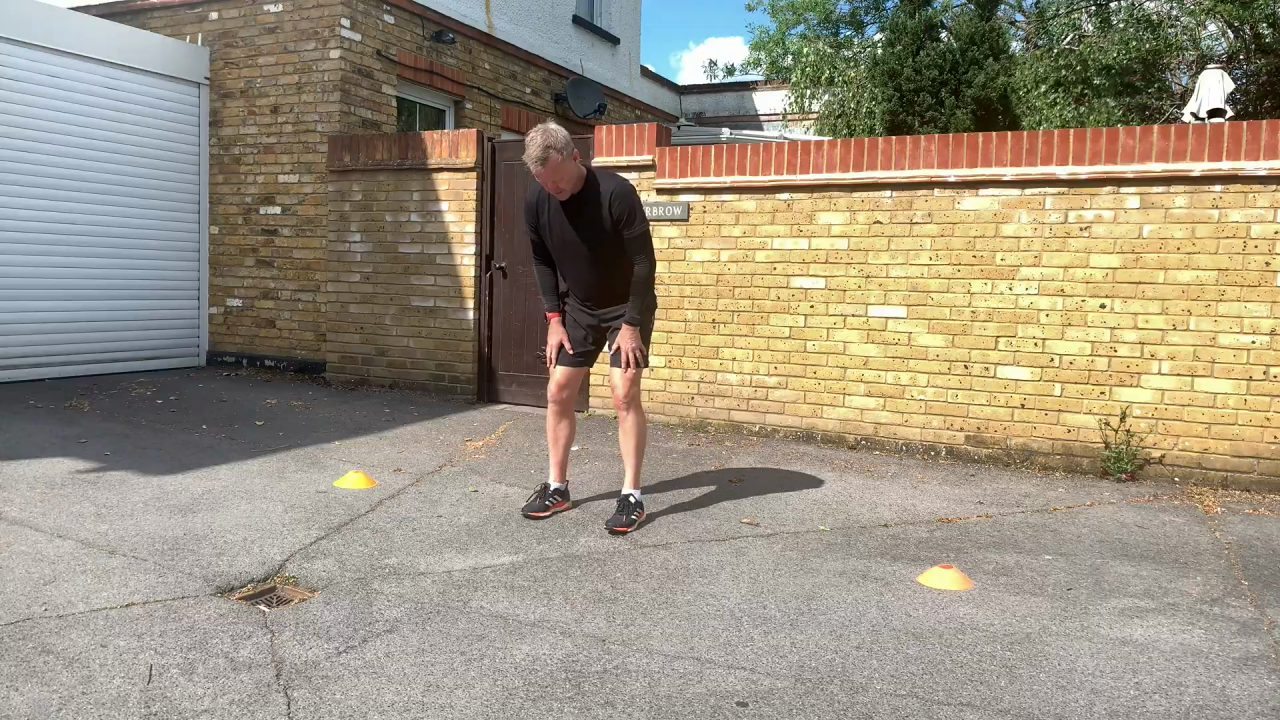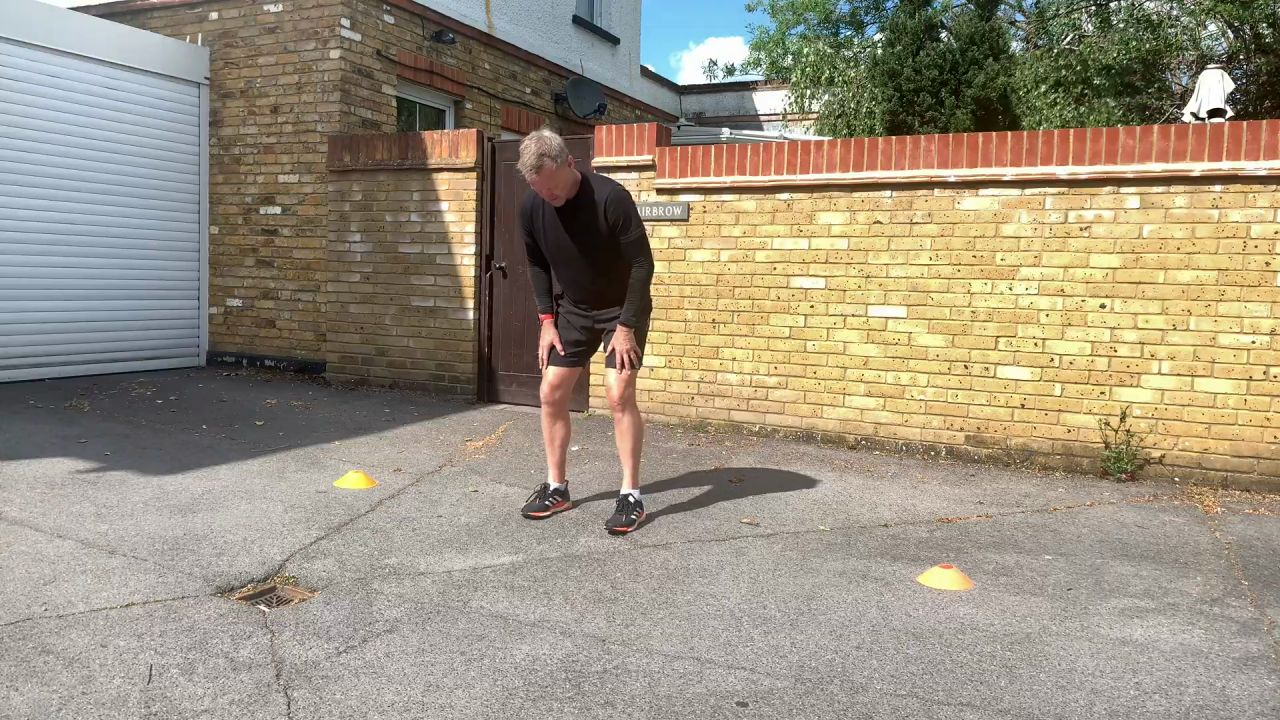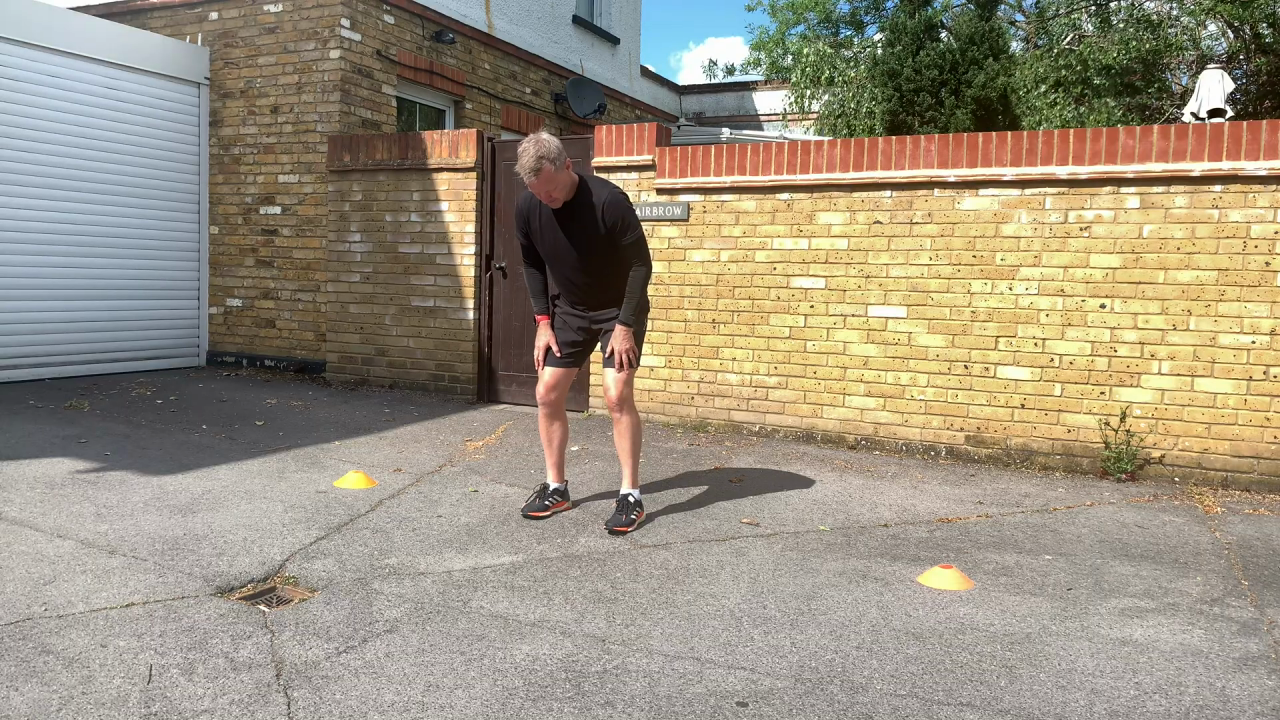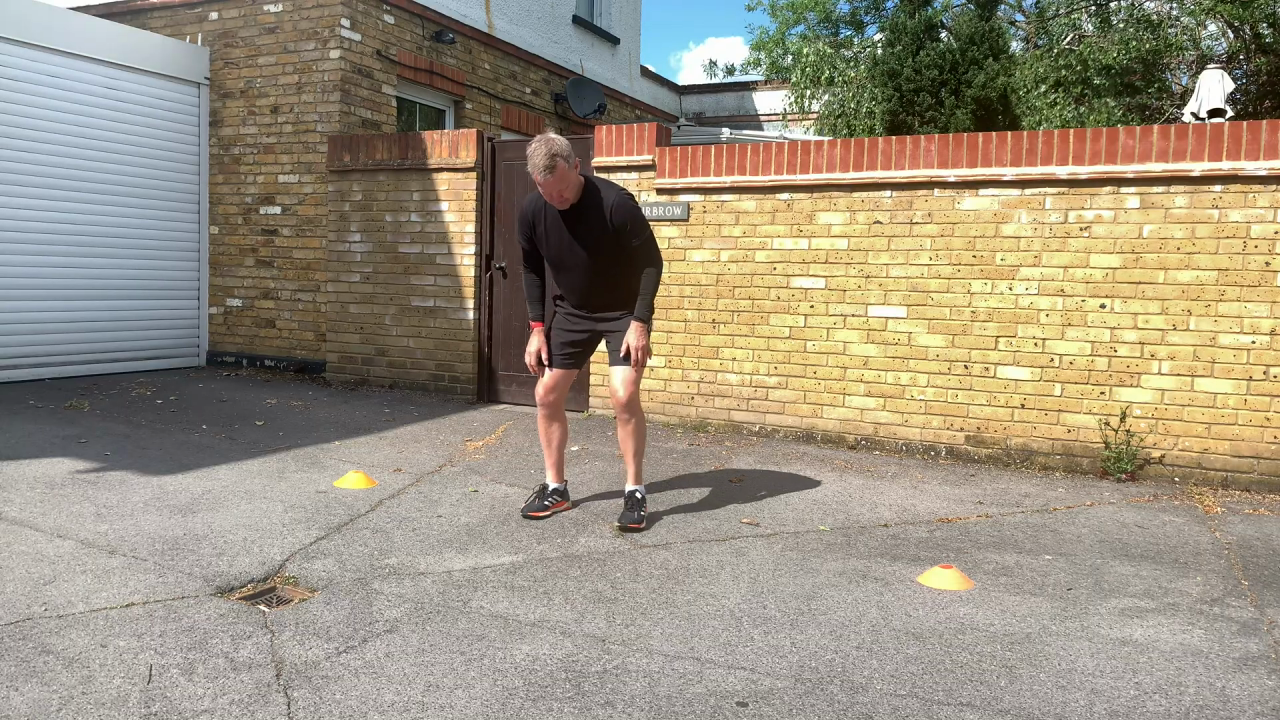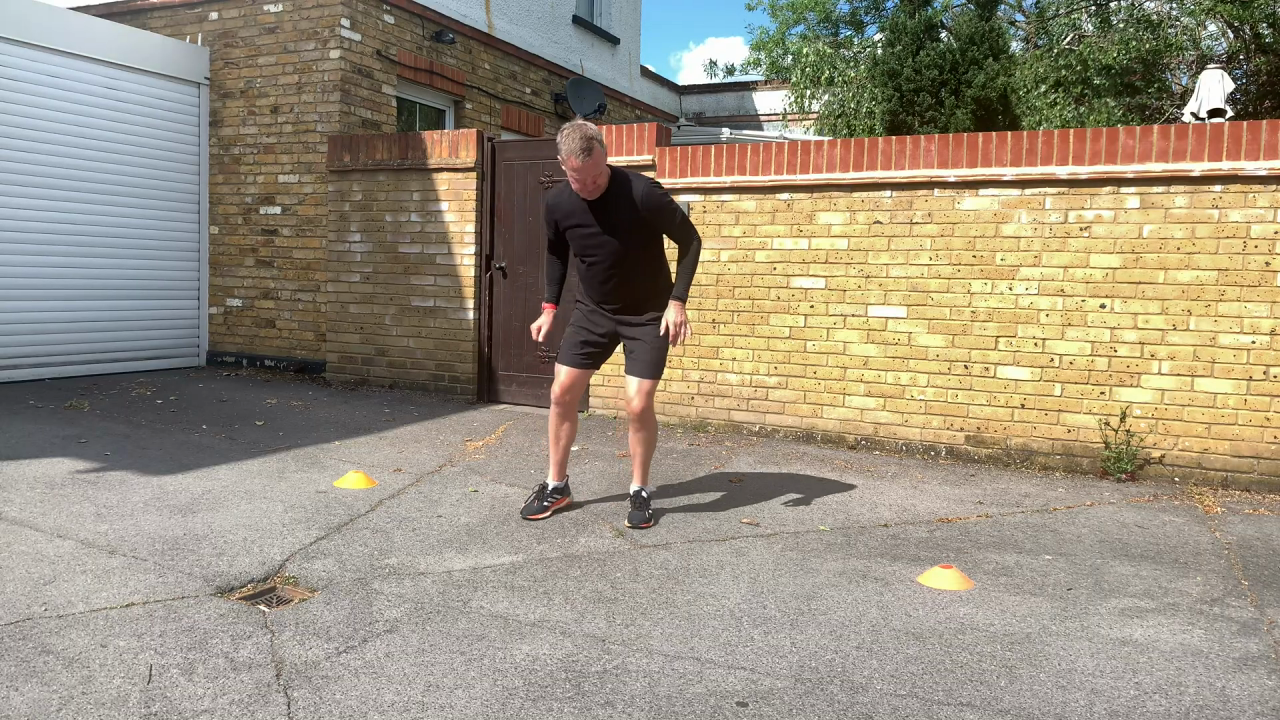
dt=0.2s
person 1, frame 1
left shoulder: (617, 193)
right shoulder: (536, 202)
left elbow: (644, 262)
right elbow: (542, 261)
left wrist: (632, 325)
right wrist: (554, 318)
left hip: (626, 307)
right hip: (578, 308)
left knee: (624, 394)
right knee: (558, 393)
left ankle: (632, 496)
right ankle: (557, 487)
person 1, frame 2
left shoulder: (611, 198)
right shoulder: (531, 207)
left elbow: (641, 265)
right elbow: (537, 263)
left wrist: (626, 326)
right wrist: (547, 320)
left hip: (621, 308)
right hip: (573, 309)
left knee: (619, 395)
right knee: (551, 393)
left ankle: (631, 496)
right ankle: (556, 487)
person 1, frame 3
left shoulder: (608, 201)
right shoulder: (527, 208)
left elbow: (641, 264)
right elbow: (533, 265)
left wrist: (625, 325)
right wrist: (543, 322)
left hip: (618, 310)
right hip: (570, 310)
left knee: (617, 395)
right knee: (547, 394)
left ankle: (631, 496)
right ankle: (556, 487)
person 1, frame 4
left shoulder: (615, 203)
right shoulder: (531, 212)
left elbow: (651, 263)
right elbow: (532, 268)
left wrist: (639, 322)
right wrist: (537, 327)
left hip: (624, 312)
right hip: (572, 312)
left knee: (624, 397)
right knee: (547, 395)
left ankle: (635, 492)
right ankle: (555, 487)
person 1, frame 5
left shoulder: (644, 193)
right shoulder: (558, 203)
left elbow: (690, 241)
right elbow: (556, 253)
left wrist: (677, 301)
right wrist: (549, 308)
left hip: (648, 314)
right hip: (593, 310)
left knee: (638, 405)
right knee: (563, 394)
left ankle: (640, 492)
right ankle: (556, 485)
